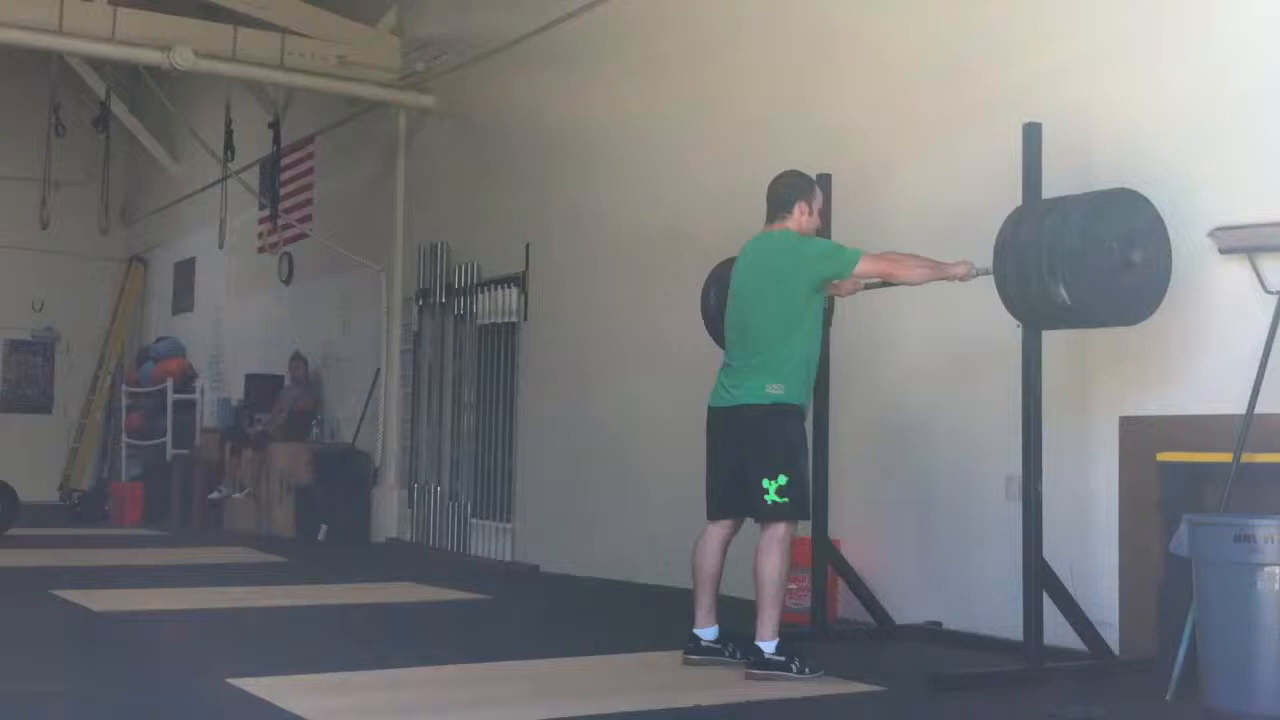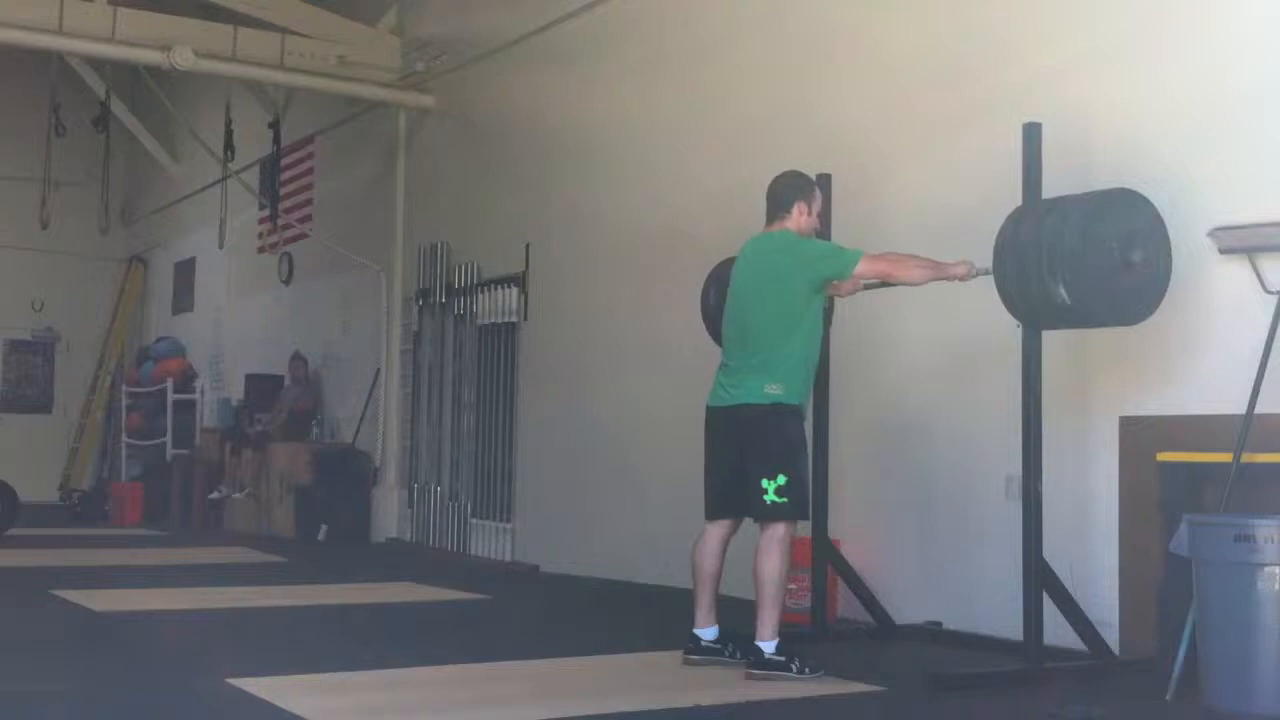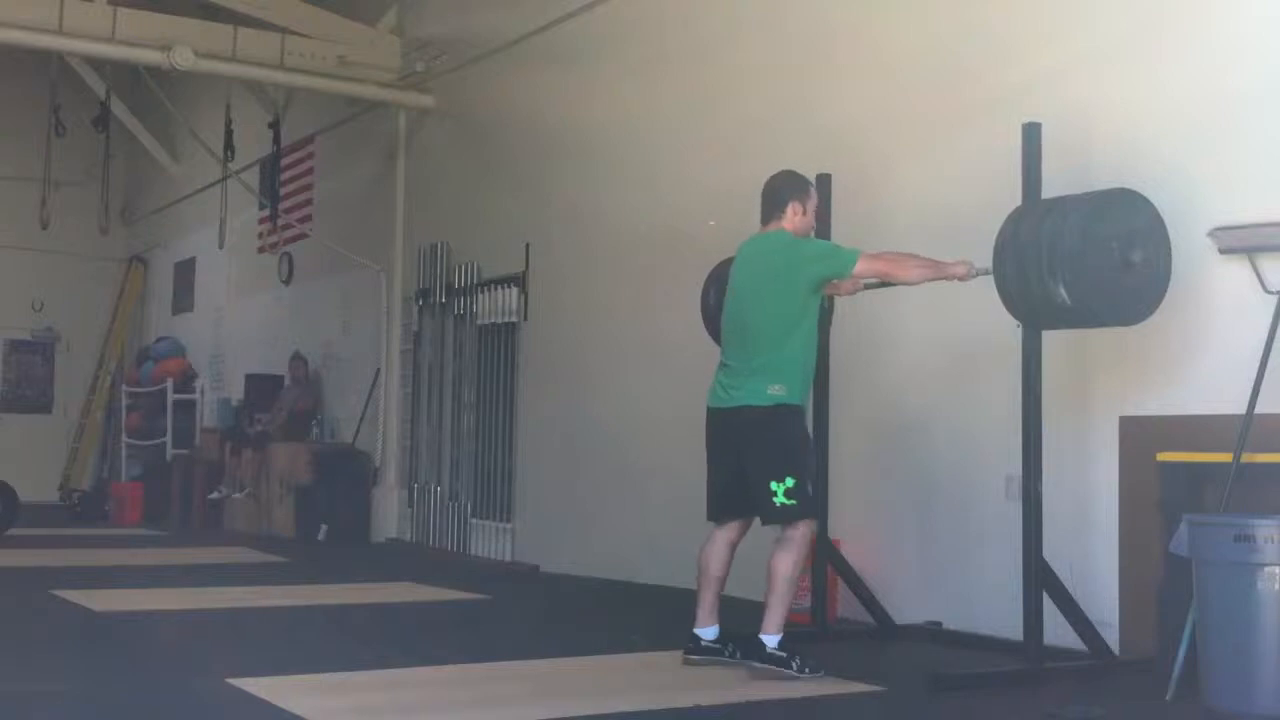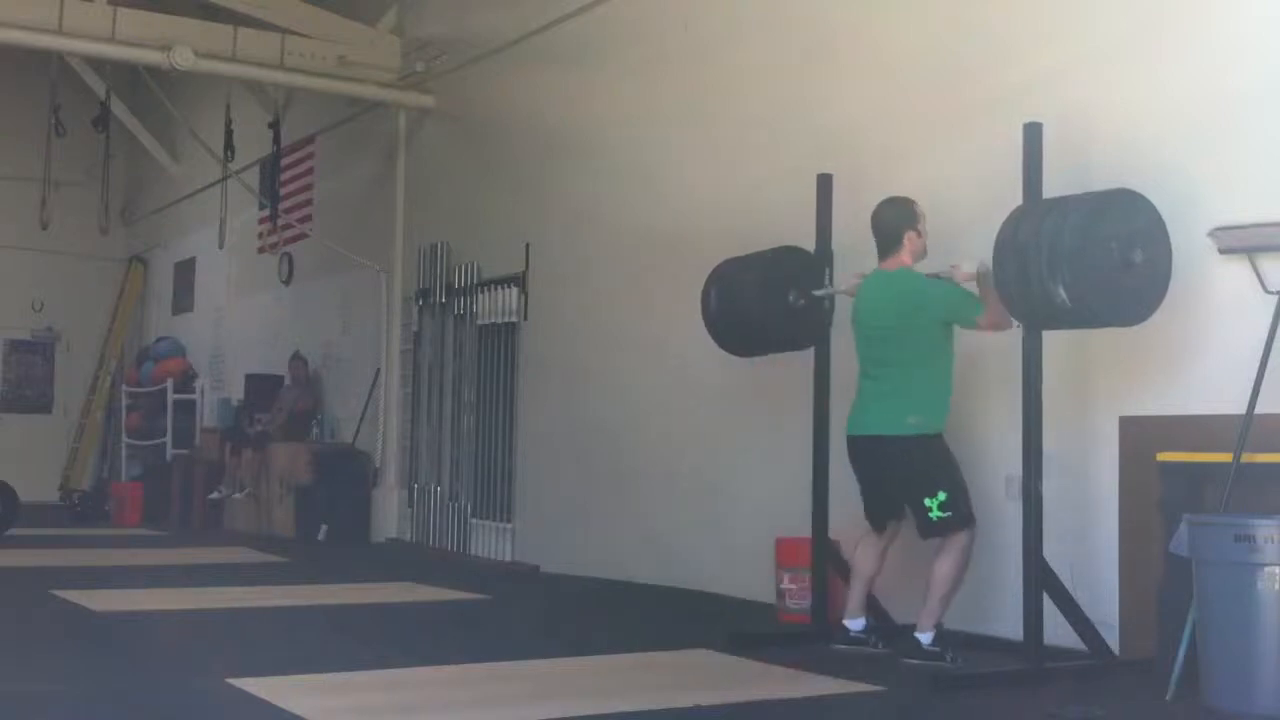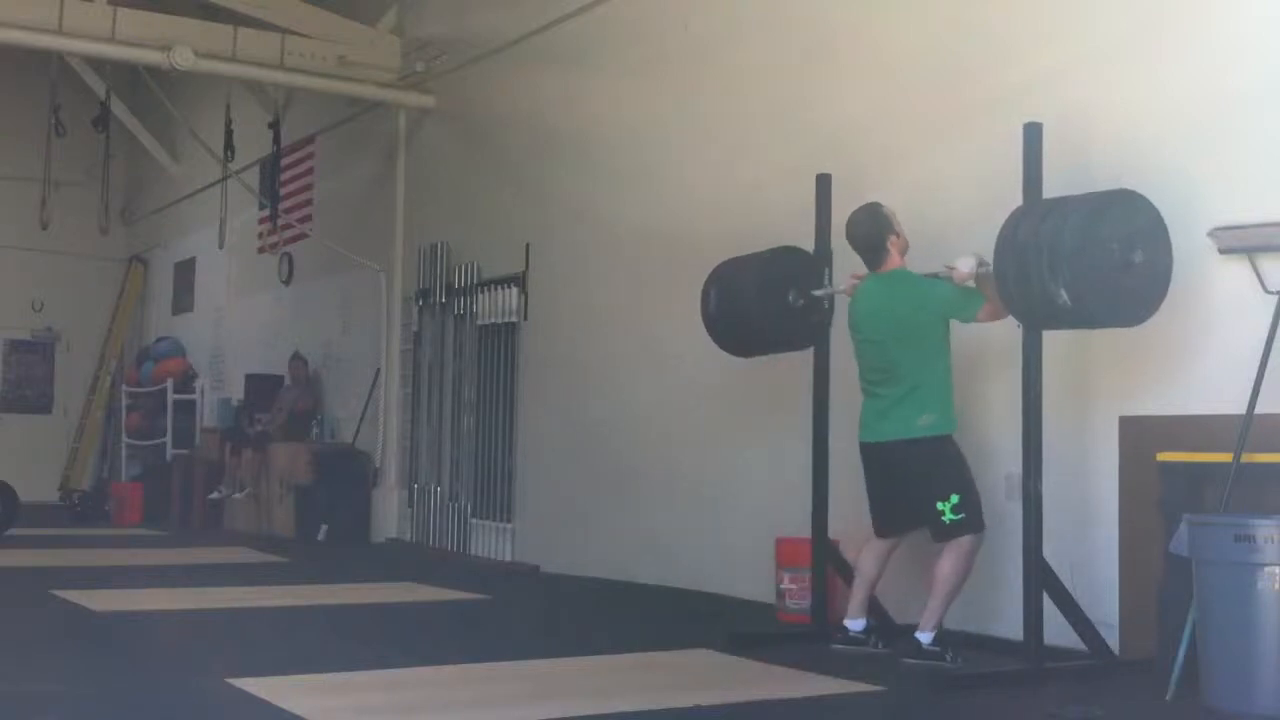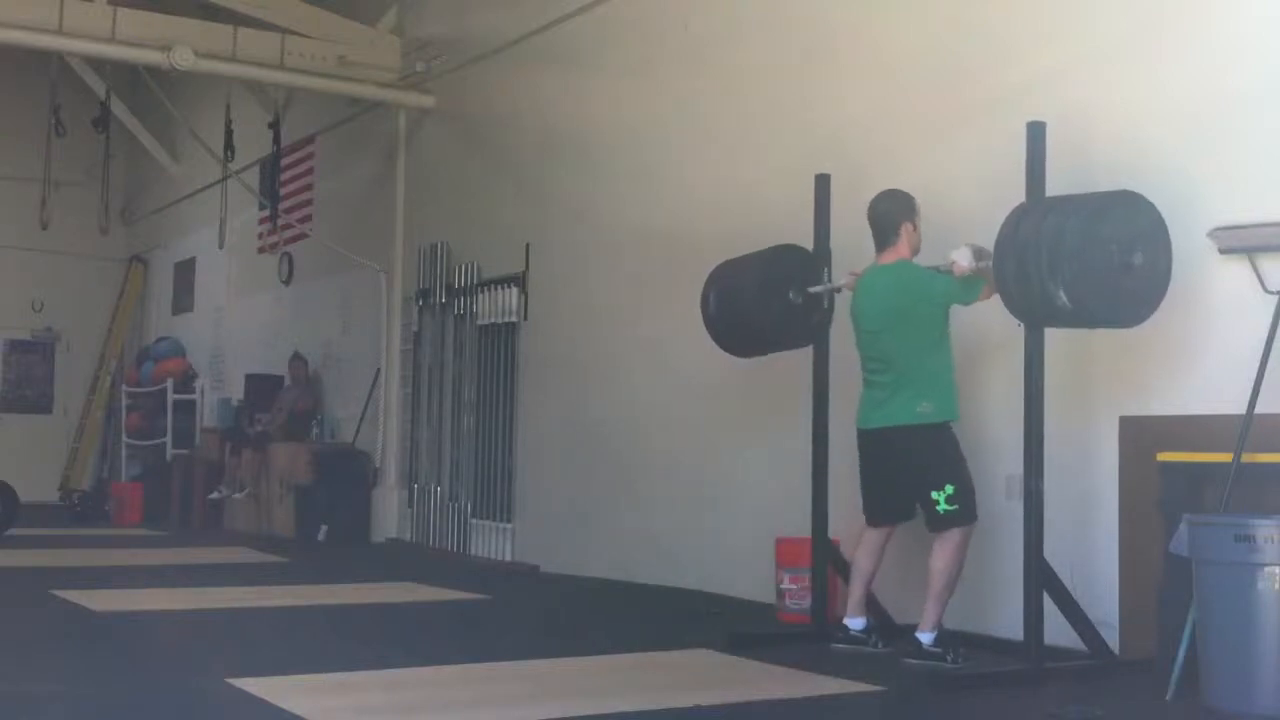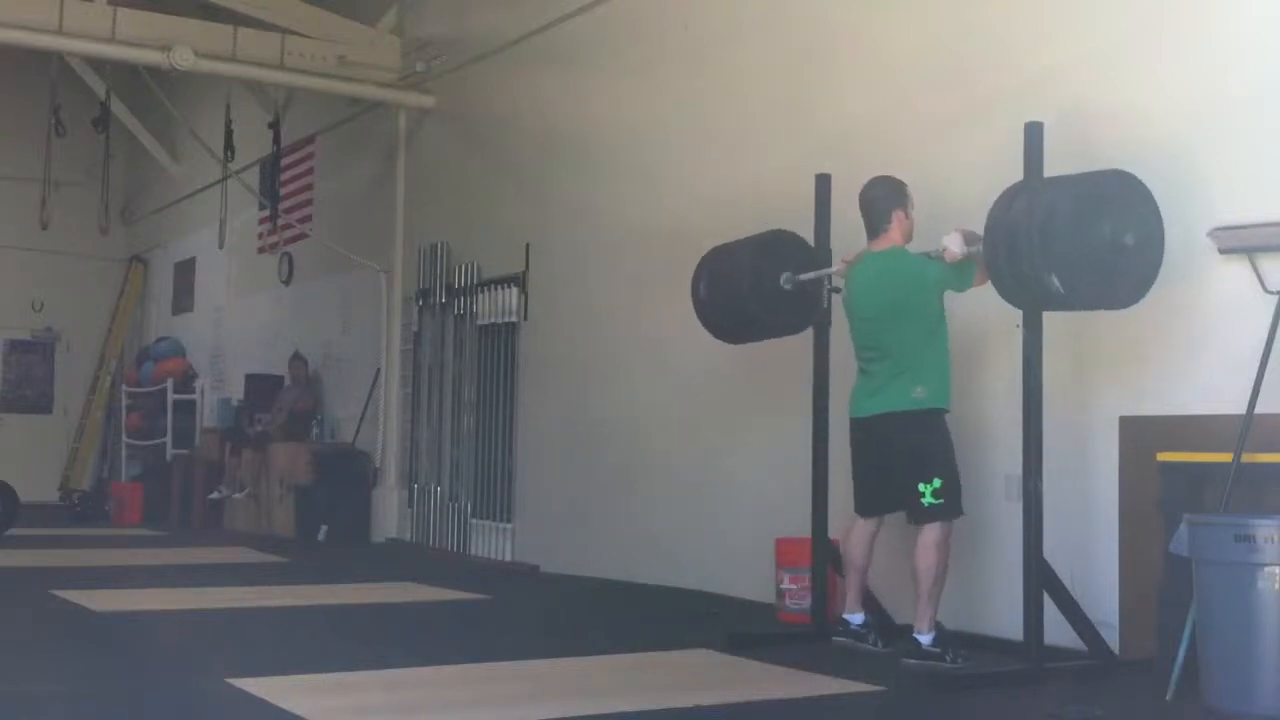
dt=0.5s
person 1, frame 1
left shoulder: (753, 252)
right shoulder: (803, 251)
right elbow: (889, 266)
left wrist: (832, 289)
right wrist: (950, 269)
left hip: (729, 407)
right hip: (769, 408)
left knee: (722, 520)
right knee: (777, 524)
left ankle: (704, 636)
right ankle: (767, 649)
person 1, frame 2
left shoulder: (753, 252)
right shoulder: (802, 252)
right elbow: (888, 268)
left wrist: (830, 290)
right wrist: (949, 270)
left hip: (726, 407)
right hip: (767, 409)
left knee: (721, 521)
right knee: (777, 525)
left ankle: (704, 635)
right ankle: (767, 650)
person 1, frame 3
left shoulder: (748, 253)
right shoulder: (800, 251)
right elbow: (890, 266)
left wrist: (829, 287)
right wrist: (949, 269)
left hip: (727, 409)
right hip: (770, 409)
left knee: (730, 524)
right knee: (798, 525)
left ankle: (704, 636)
right ankle: (770, 644)
person 1, frame 4
left shoulder: (863, 293)
right shoulder: (932, 292)
right elbow: (1001, 320)
right wrist: (981, 282)
left hip: (864, 433)
right hip: (912, 436)
left knee: (882, 528)
right knee: (958, 534)
left ankle: (853, 626)
right ankle: (924, 640)
person 1, frame 5
left shoulder: (860, 300)
right shoulder: (927, 293)
right elbow: (996, 310)
right wrist: (978, 275)
left hip: (876, 438)
right hip: (922, 438)
left knee: (887, 532)
right knee: (964, 536)
left ankle: (853, 626)
right ankle: (924, 639)
person 1, frame 6
left shoulder: (863, 288)
right shoulder: (927, 283)
right elbow: (988, 287)
right wrist: (975, 264)
left hip: (873, 427)
right hip: (921, 426)
left knee: (879, 526)
right knee: (955, 528)
left ankle: (853, 624)
right ankle: (926, 638)
person 1, frame 7
left shoulder: (855, 276)
right shoulder: (920, 269)
right elbow: (981, 273)
right wrist: (966, 249)
left hip: (866, 414)
right hip: (913, 413)
left knee: (866, 516)
right knee: (934, 523)
left ankle: (853, 619)
right ankle: (924, 639)
